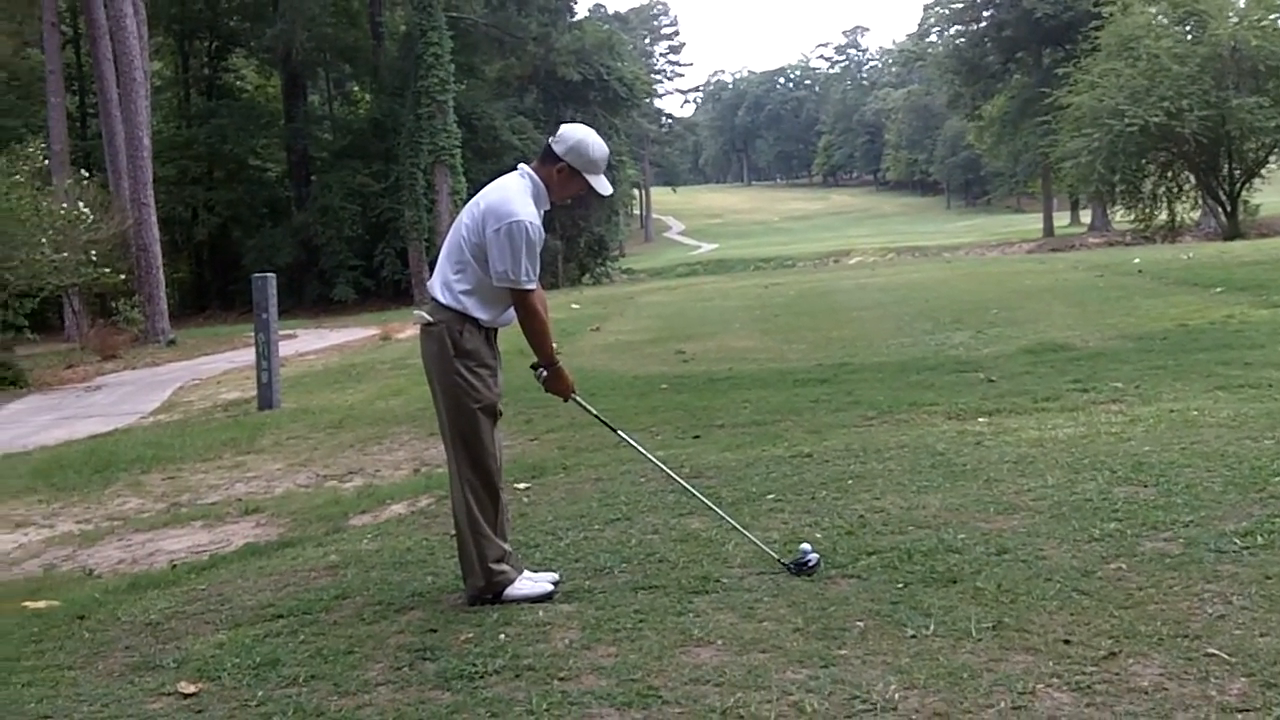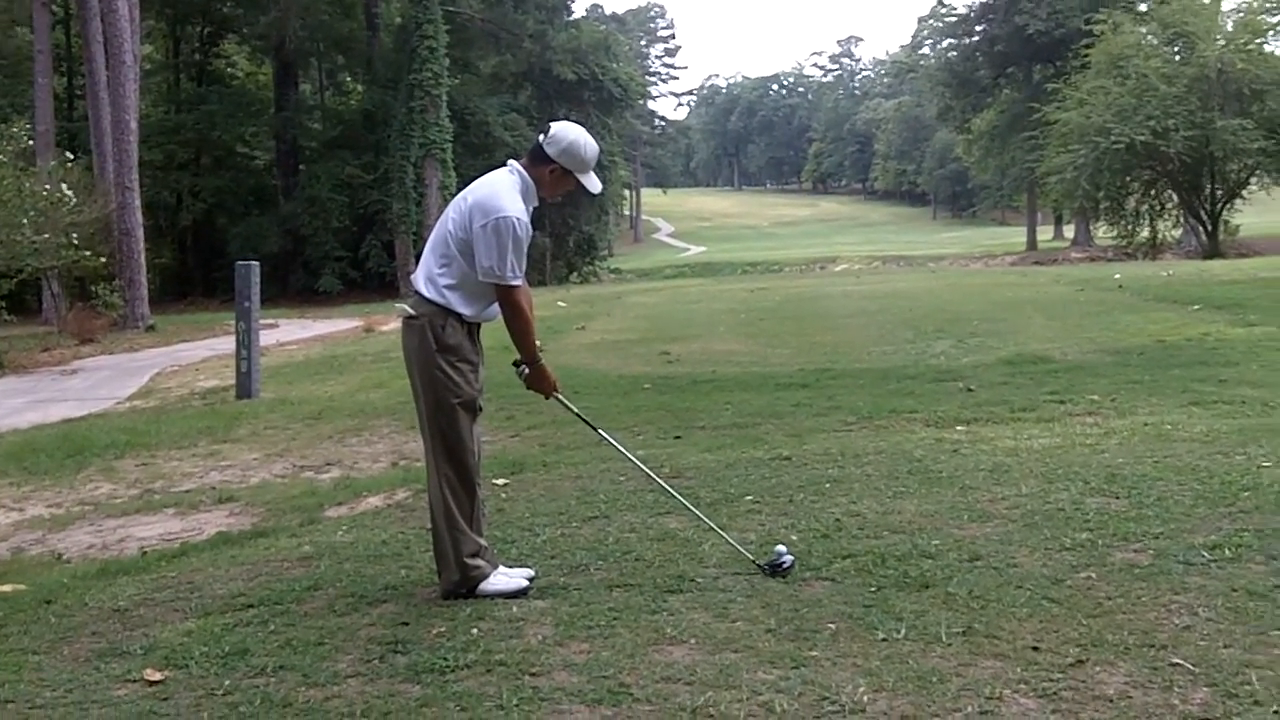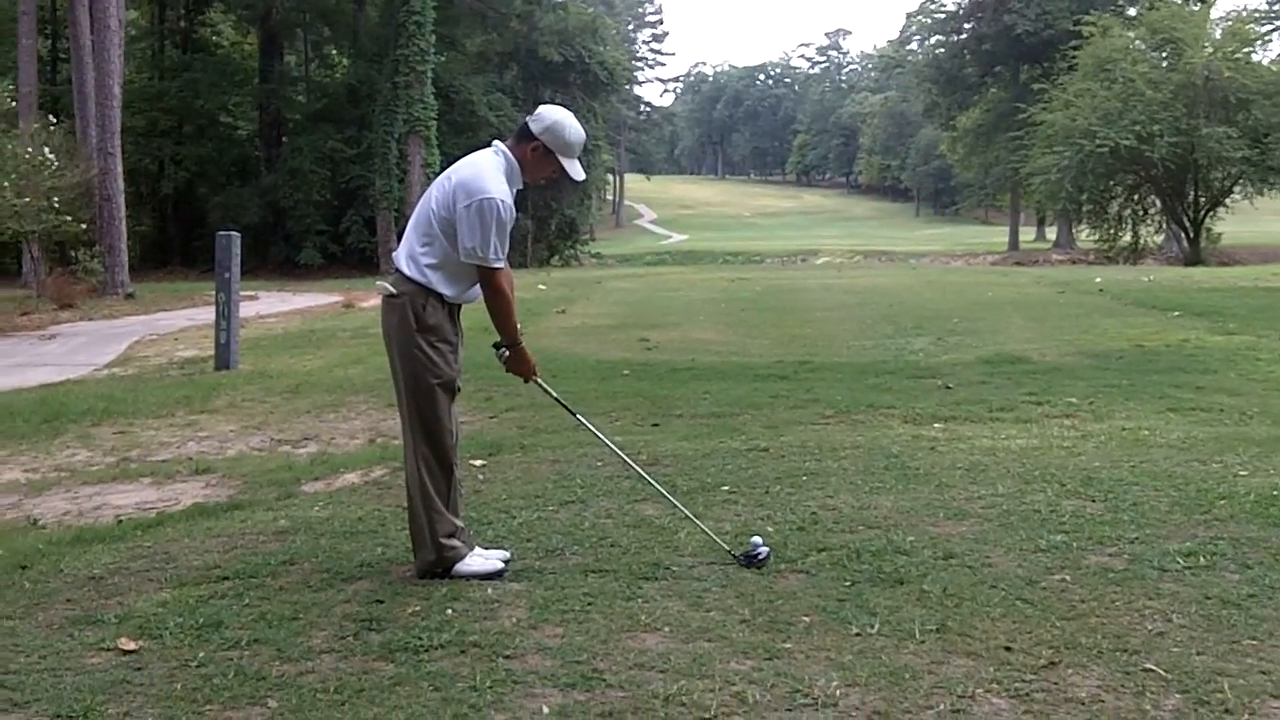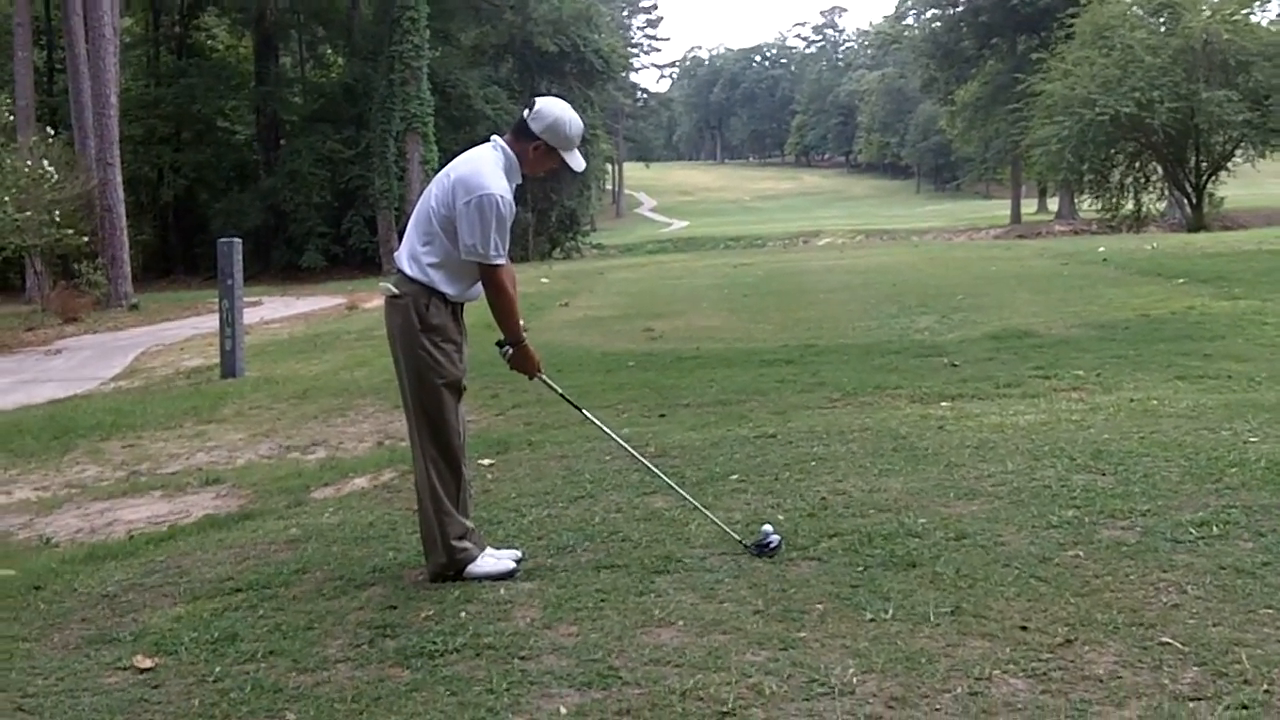
dt=0.4s
person 1, frame 1
left shoulder: (517, 190)
right shoulder: (518, 214)
left elbow: (530, 289)
right elbow: (526, 303)
left wrist: (548, 354)
right wrist: (553, 366)
left hip: (469, 330)
right hip: (458, 334)
left knee: (484, 456)
right knee: (476, 459)
left ankle: (499, 565)
right ankle: (489, 578)
person 1, frame 2
left shoulder: (506, 186)
right shoulder: (506, 211)
left elbow: (516, 285)
right elbow: (510, 299)
left wrist: (532, 350)
right wrist: (535, 365)
left hip: (452, 325)
right hip: (440, 329)
left knee: (463, 452)
right knee: (455, 454)
left ankle: (474, 560)
right ankle: (465, 573)
person 1, frame 3
left shoulder: (490, 166)
right shoulder: (490, 192)
left elbow: (498, 268)
right elbow: (491, 280)
left wrist: (512, 334)
right wrist: (515, 347)
left hip: (432, 304)
right hip: (419, 307)
left knee: (439, 432)
right knee: (432, 434)
left ankle: (450, 541)
right ankle: (441, 552)
person 1, frame 4
left shoulder: (489, 162)
right shoulder: (488, 188)
left elbow: (499, 264)
right elbow: (493, 277)
left wrist: (516, 329)
right wrist: (519, 344)
left hip: (435, 304)
right hip: (423, 308)
left knee: (447, 432)
right knee: (439, 435)
left ankle: (460, 542)
right ankle: (451, 555)
